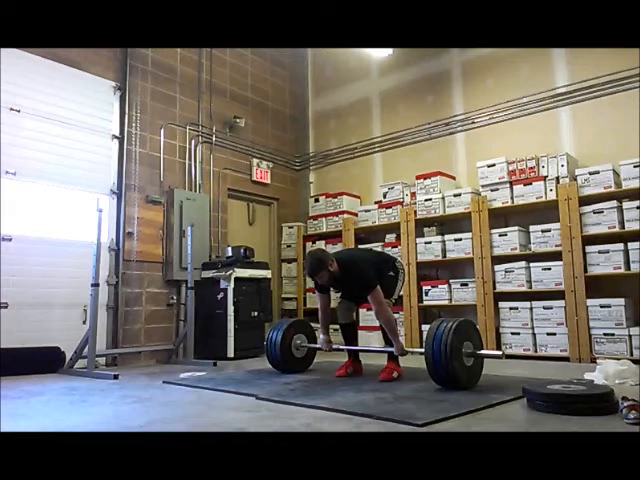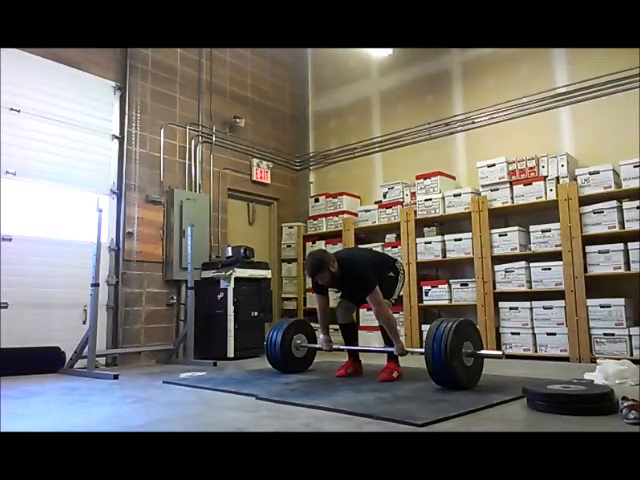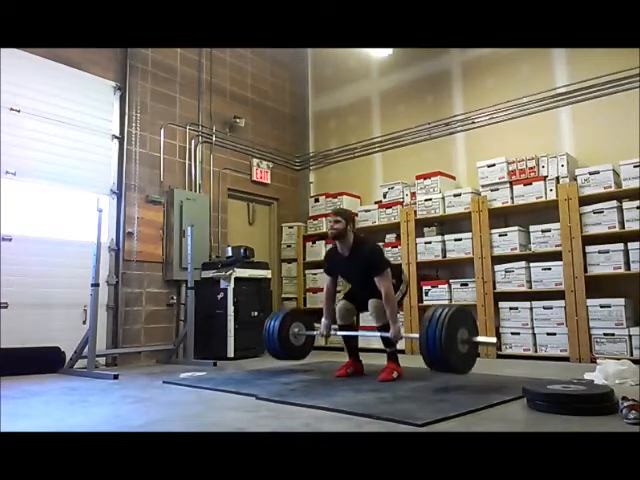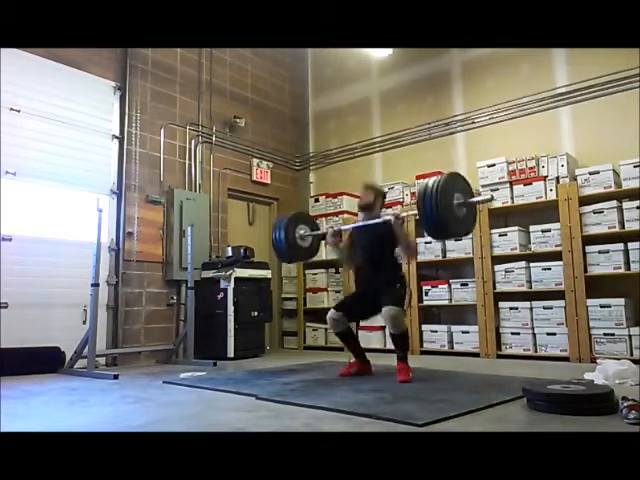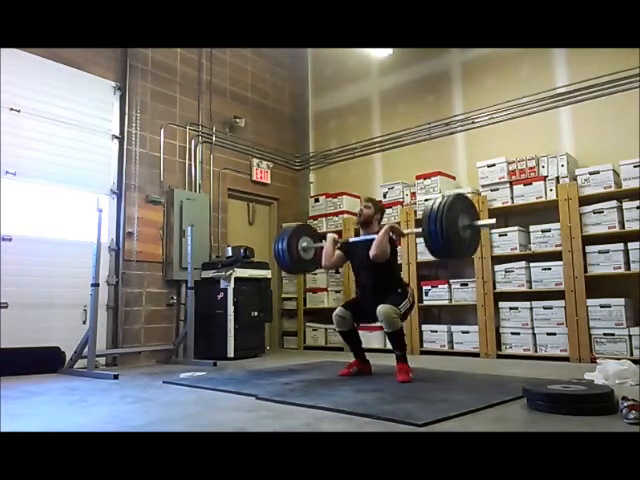
dt=1s
person 1, frame 1
left shoulder: (358, 270)
right shoulder: (321, 274)
left elbow: (379, 307)
right elbow: (324, 307)
left wrist: (397, 342)
right wrist: (324, 335)
left hip: (390, 270)
left knee: (383, 306)
right knee: (343, 309)
left ankle: (393, 363)
right ankle: (354, 361)
person 1, frame 2
left shoulder: (357, 270)
right shoulder: (319, 276)
left elbow: (379, 308)
right elbow: (322, 307)
left wrist: (397, 342)
right wrist: (324, 335)
left hip: (390, 271)
left knee: (382, 306)
right knee: (342, 309)
left ankle: (393, 363)
right ankle: (354, 361)
person 1, frame 3
left shoulder: (369, 250)
right shoulder: (331, 256)
left elbow: (386, 289)
right elbow: (329, 289)
left wrist: (394, 325)
right wrist: (326, 320)
left hip: (393, 281)
left knee: (375, 307)
right knee: (342, 309)
left ankle: (393, 363)
right ankle: (354, 361)
person 1, frame 4
left shoulder: (387, 225)
right shoulder: (355, 231)
left elbow: (410, 253)
right elbow: (349, 261)
left wrist: (399, 227)
right wrist: (333, 241)
left hip: (391, 285)
right hip: (365, 288)
left knee: (391, 313)
right knee: (334, 317)
left ankle: (403, 364)
right ankle: (361, 361)
person 1, frame 5
left shoulder: (385, 239)
right shoulder: (351, 244)
left elbow: (376, 255)
right elbow: (328, 263)
left wrist: (386, 229)
right wrist: (331, 239)
left hip: (397, 295)
right hip: (368, 299)
left knee: (385, 312)
right knee: (340, 315)
left ankle: (402, 364)
right ankle: (361, 362)
